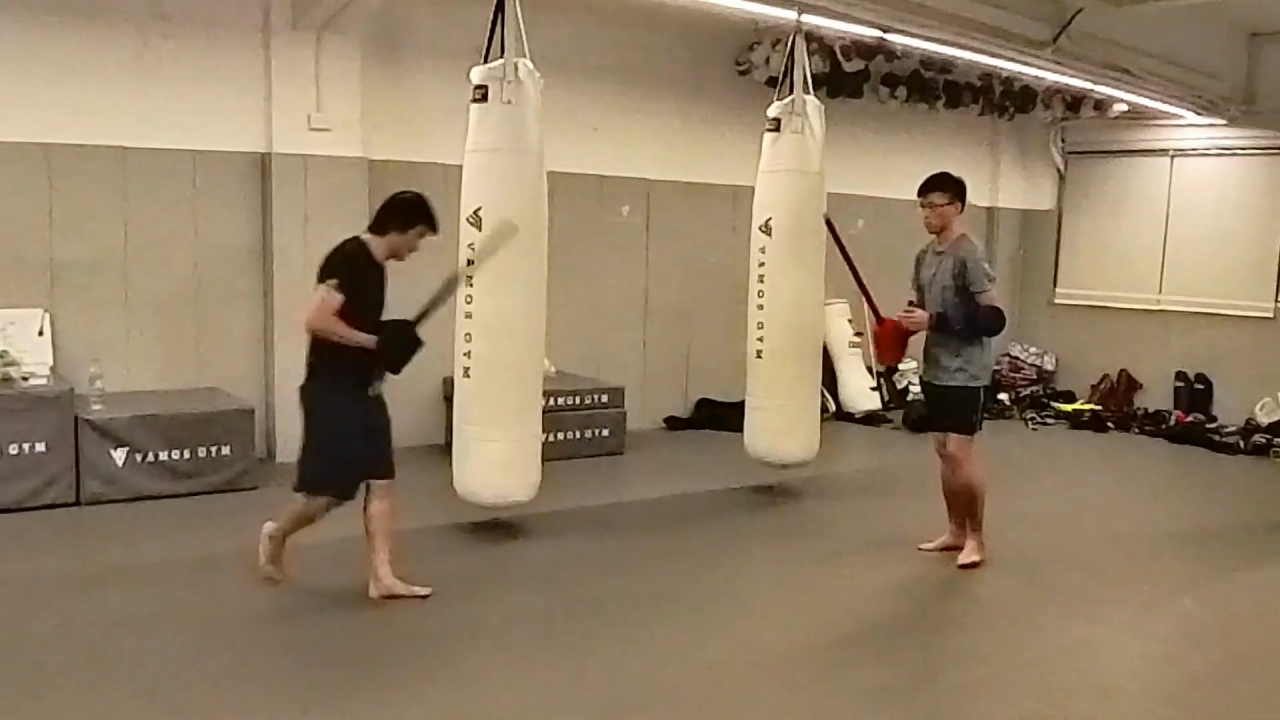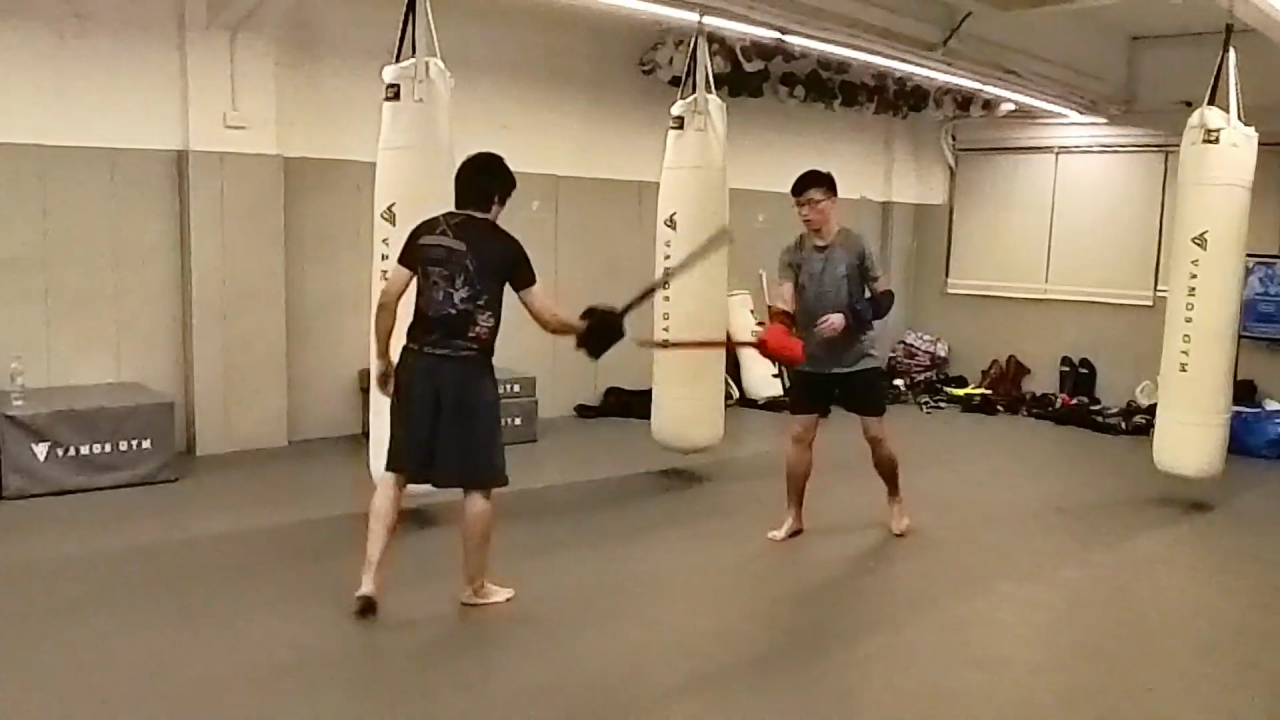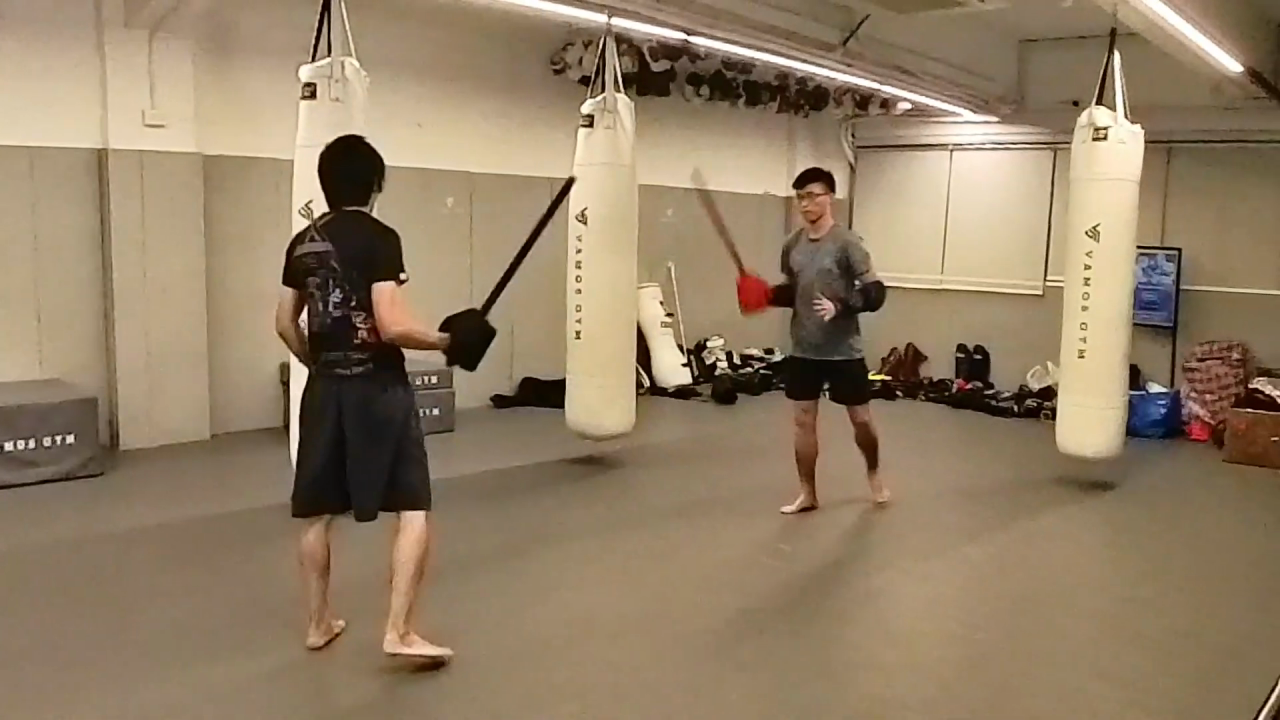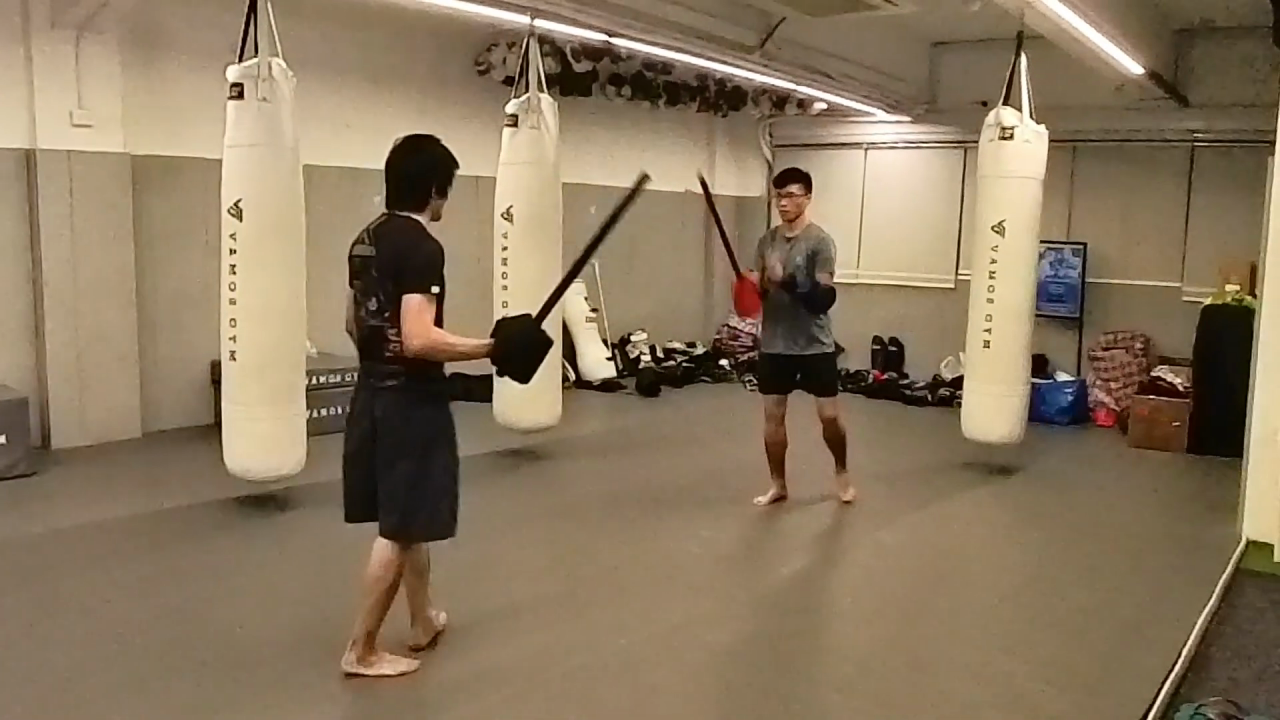
dt=1s
person 1, frame 1
left shoulder: (375, 266)
right shoulder: (348, 259)
right elbow: (317, 321)
left wrist: (384, 352)
right wrist: (374, 342)
left hip: (363, 388)
right hip: (332, 389)
left knee: (380, 483)
right knee: (328, 491)
left ankle: (382, 576)
right ankle: (275, 536)
person 1, frame 2
left shoulder: (425, 233)
right shoulder: (503, 247)
left elbow: (388, 298)
right elbow: (549, 318)
left wrist: (384, 359)
right wrist: (587, 327)
left hip: (418, 365)
right hip: (468, 372)
left knee: (397, 473)
right knee: (477, 484)
left ankle: (369, 576)
right ankle: (475, 586)
person 1, frame 3
left shoulder: (302, 243)
right shoulder: (378, 238)
left elbow: (285, 324)
right elbow: (394, 327)
right wrist: (446, 340)
left hip: (323, 387)
right hip: (377, 387)
left knee: (318, 511)
right knee: (413, 507)
left ankle: (319, 622)
right ankle: (400, 631)
person 1, frame 4
left shoulder: (366, 239)
right shoulder: (422, 247)
right elbow: (419, 339)
right wrist: (492, 347)
left hip: (372, 393)
right hip: (412, 399)
left knee: (408, 515)
right knee: (401, 527)
left ankle: (423, 620)
right ankle: (363, 650)
person 2, frame 1
left shoulder: (969, 256)
right shoulder: (925, 256)
left elbow: (993, 318)
left wrist: (935, 322)
right wrist: (902, 326)
left hip: (965, 373)
right hip: (934, 370)
left knee: (959, 452)
right knee: (944, 452)
left ankle: (975, 538)
right ankle: (957, 531)
person 2, frame 2
left shoulder: (856, 247)
right shoulder: (793, 253)
left elbow: (884, 297)
right elbow: (786, 302)
left wrist: (849, 319)
left hip: (858, 360)
right hip: (811, 363)
left knee: (876, 436)
right knee: (799, 436)
left ankle: (895, 502)
right ankle: (794, 517)
person 2, frame 3
left shoulder: (848, 243)
right shoulder: (792, 245)
left elbow: (876, 294)
left wrist: (841, 307)
right wrist: (766, 295)
left hip: (844, 350)
right hip: (802, 350)
left knee: (861, 419)
right knee: (803, 421)
left ankle: (873, 474)
right ankle: (807, 494)
person 2, frame 4
left shoulder: (820, 241)
right shoulder: (767, 241)
left elbow: (825, 298)
right elbow: (757, 289)
left wrist: (785, 279)
left hip: (815, 345)
right hip: (774, 345)
left knee: (829, 416)
right knee: (773, 415)
left ankle: (841, 471)
right ankle: (778, 484)
